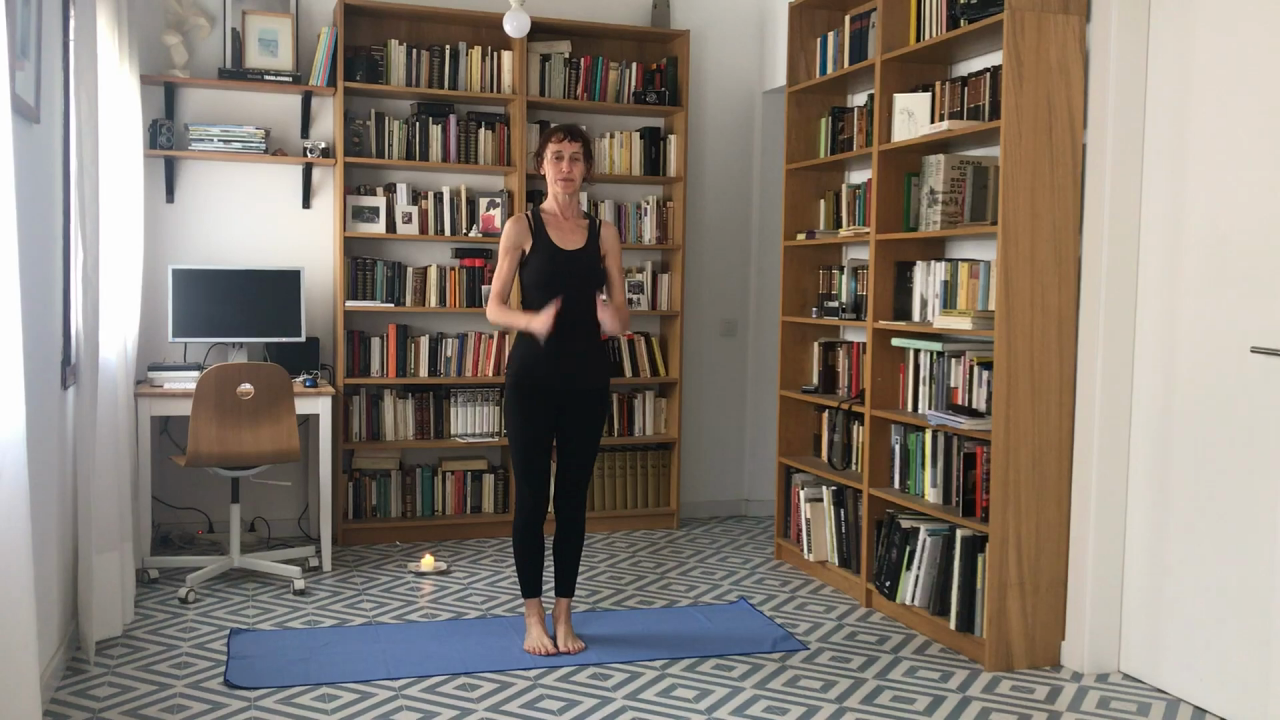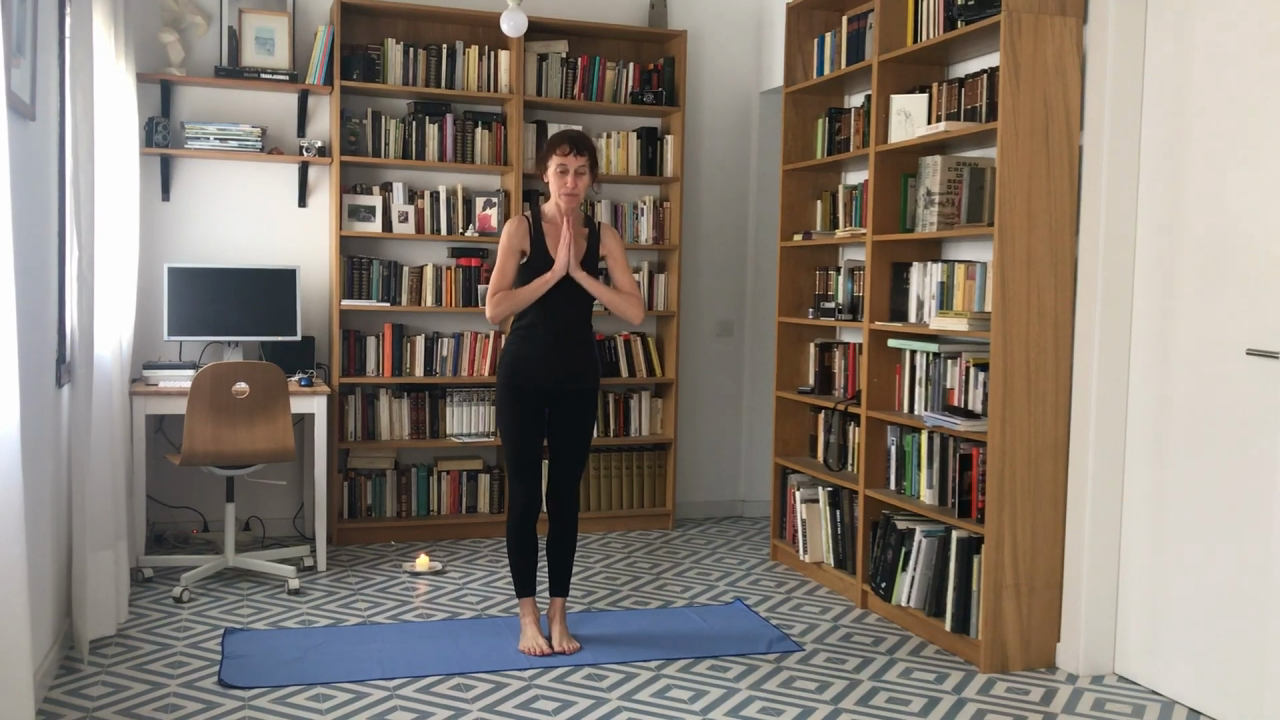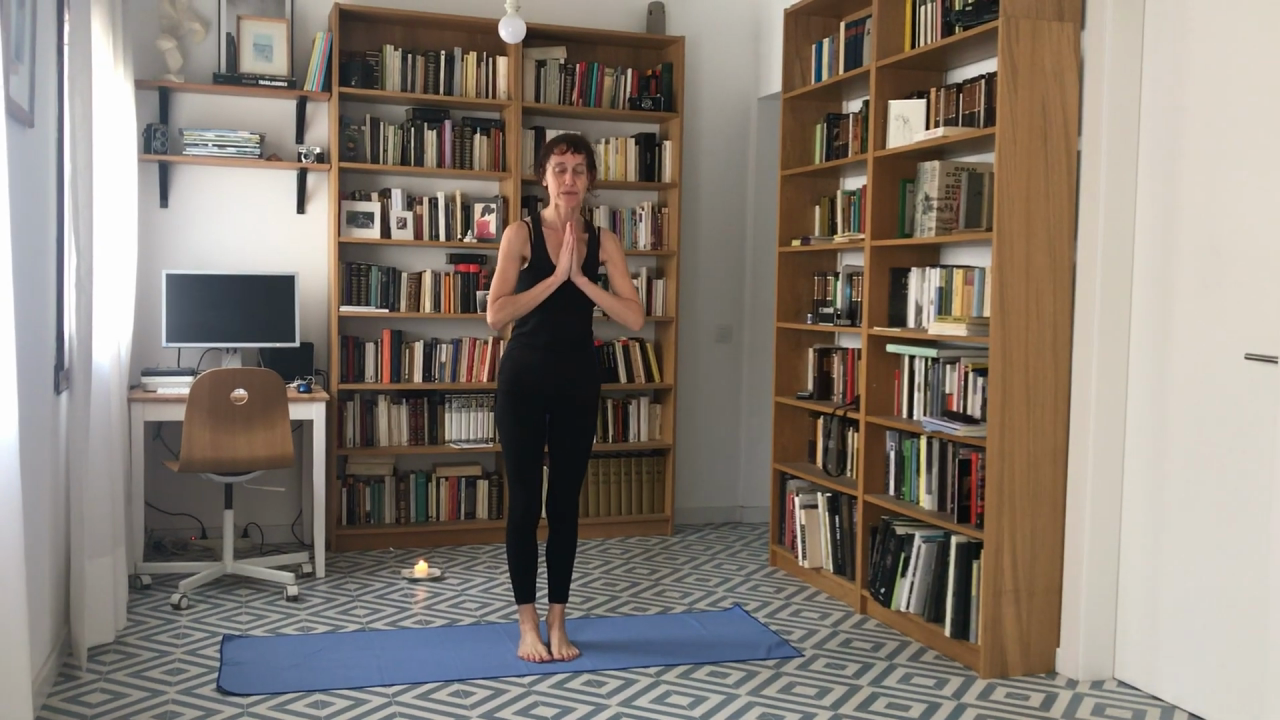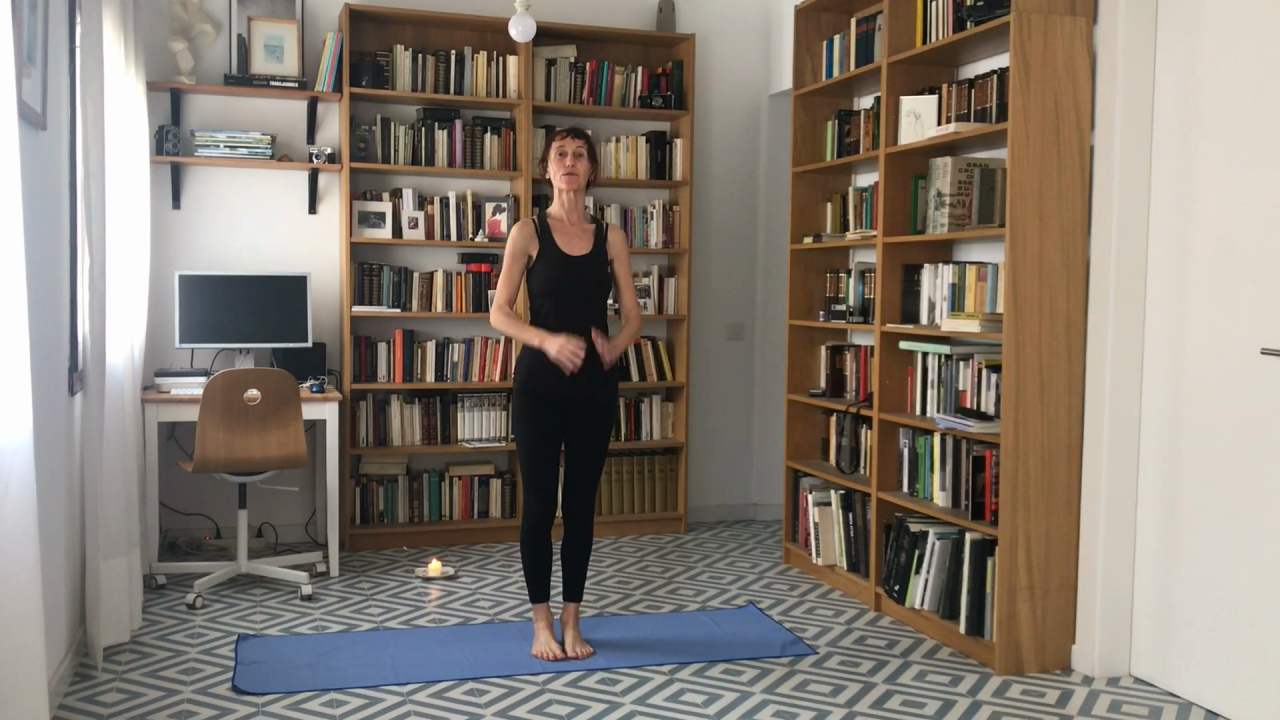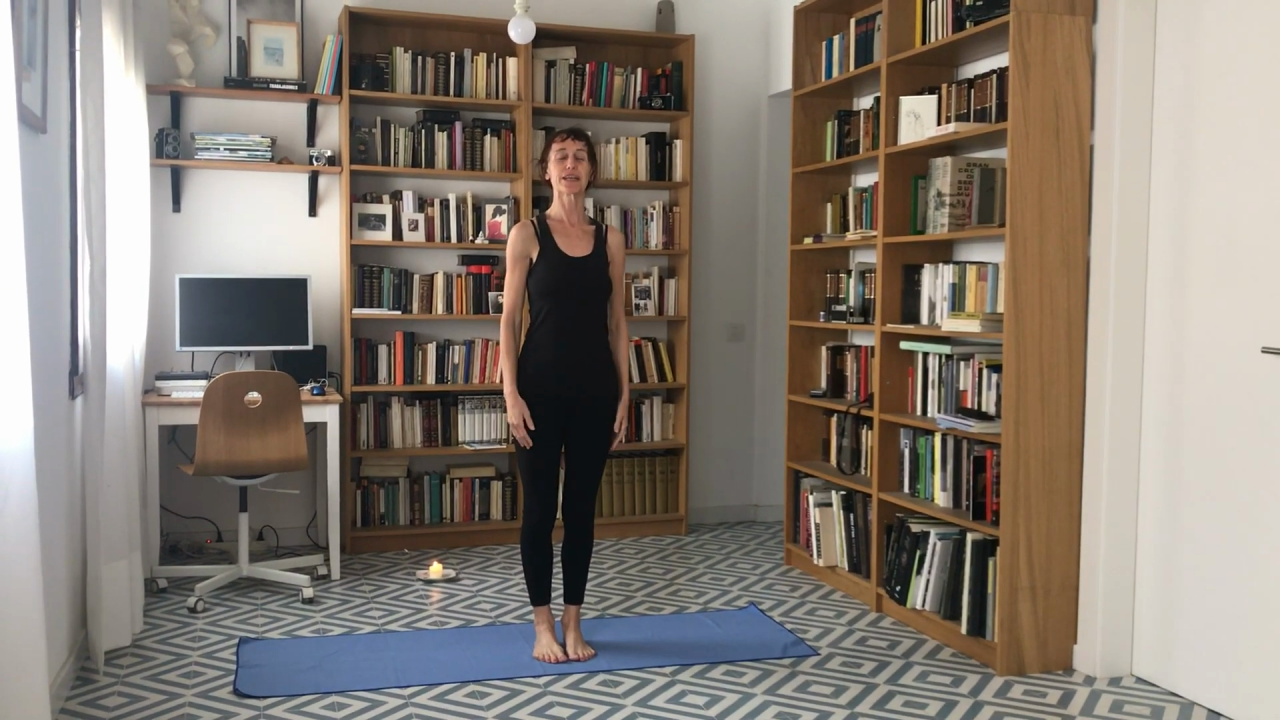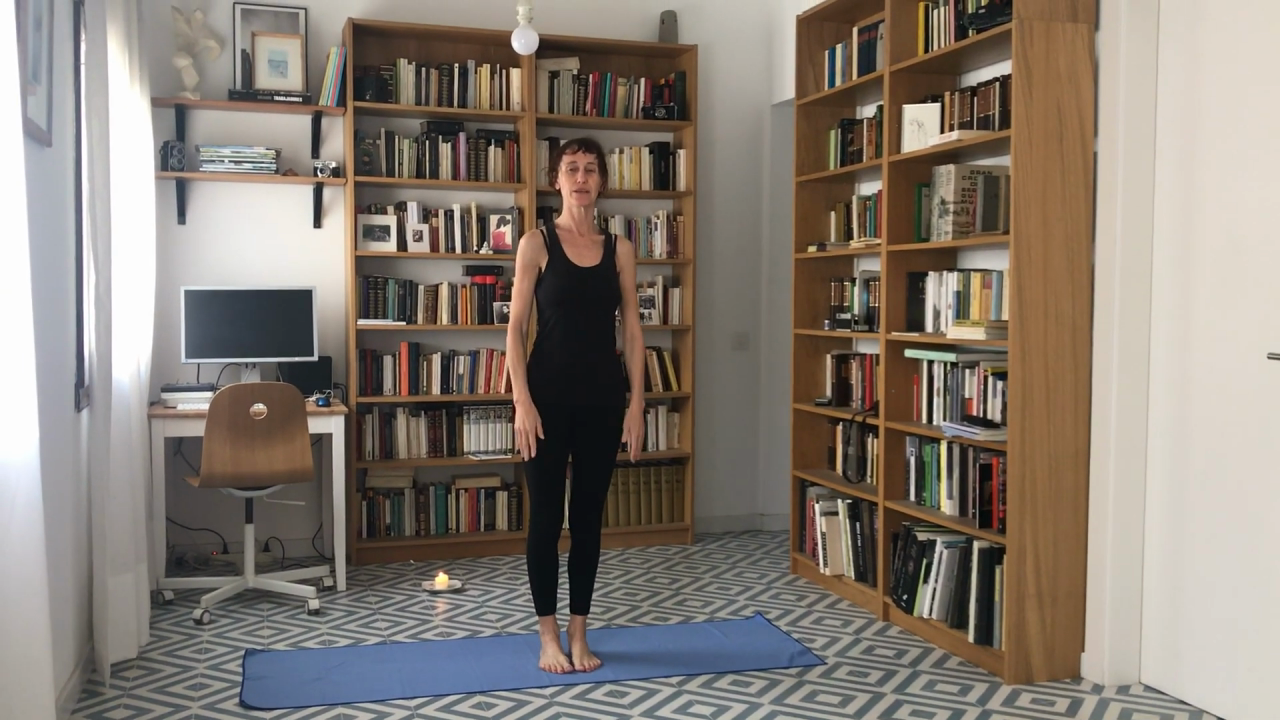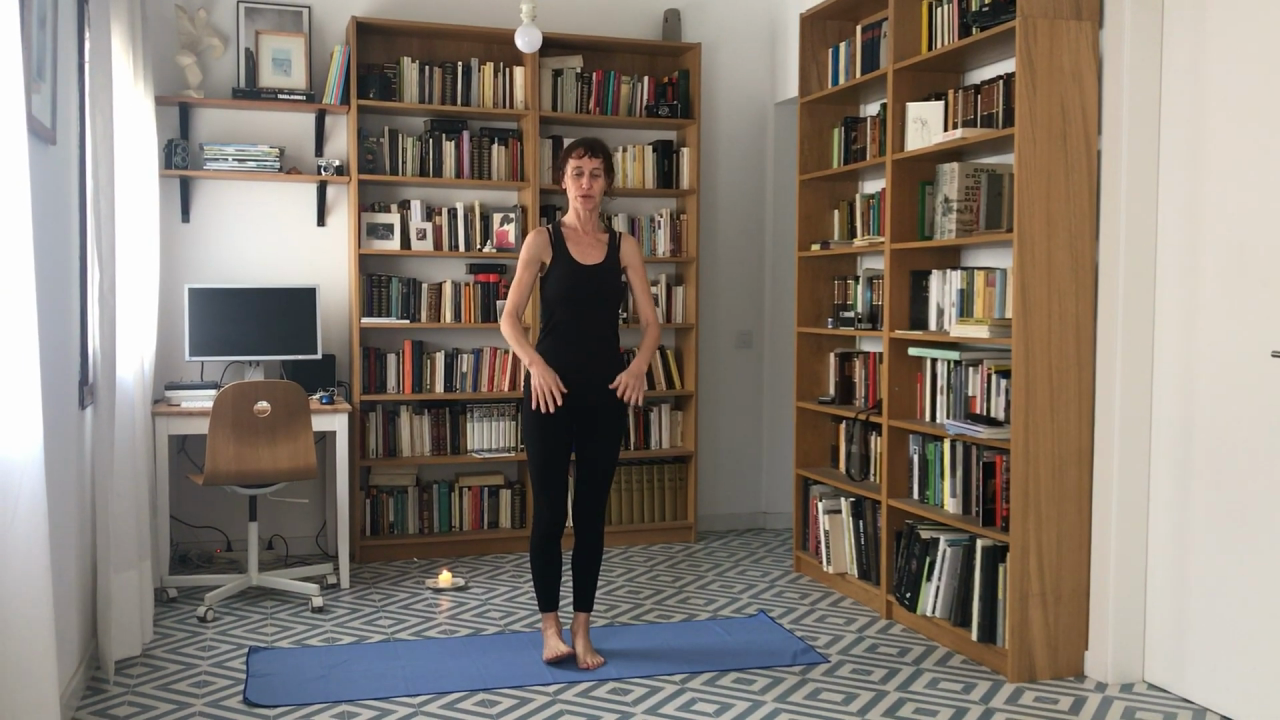
dt=0.7s
person 1, frame 1
left shoulder: (603, 233)
right shoulder: (522, 227)
left elbow: (619, 307)
right elbow: (495, 306)
left wrist: (615, 318)
right wrist: (530, 320)
left hip: (587, 376)
right hip: (533, 374)
left knee: (573, 496)
right knee: (532, 496)
left ankle: (563, 615)
right ankle: (533, 617)
person 1, frame 2
left shoulder: (603, 236)
right shoulder: (521, 228)
left elbow: (635, 311)
right elbow: (495, 308)
left wrist: (579, 272)
right wrist: (554, 271)
left hip: (577, 376)
right hip: (523, 374)
left knee: (565, 496)
right knee: (525, 496)
left ankle: (558, 615)
right ankle: (528, 618)
person 1, frame 3
left shoulder: (603, 241)
right shoulder: (521, 234)
left elbow: (634, 318)
right elbow: (496, 314)
left wrist: (580, 278)
right wrist: (556, 275)
left hip: (577, 382)
right hip: (524, 380)
left knee: (565, 502)
right knee: (525, 502)
left ankle: (557, 621)
right ankle: (528, 624)
person 1, frame 4
left shoulder: (610, 236)
right shoulder: (528, 232)
left elbow: (632, 313)
right elbow: (499, 312)
left wrist: (616, 344)
right wrist: (547, 340)
left hip: (594, 384)
right hip: (540, 381)
left knee: (581, 502)
right knee: (540, 502)
left ankle: (572, 620)
right ankle: (541, 623)
person 1, frame 5
left shoulder: (609, 238)
right shoulder: (527, 234)
left elbow: (617, 322)
right elbow: (510, 320)
left wrist: (623, 393)
right wrist: (511, 393)
left hip: (594, 385)
right hip: (541, 383)
left knee: (582, 505)
right knee: (540, 506)
left ankle: (572, 622)
right ankle: (543, 624)
person 1, frame 6
left shoulder: (619, 249)
right shoulder: (537, 243)
left elbow: (633, 333)
right elbow: (515, 330)
left wrist: (635, 404)
right wrist: (522, 402)
left hip: (603, 396)
right hip: (548, 395)
left knee: (588, 516)
right knee: (546, 516)
left ankle: (578, 633)
right ankle: (548, 635)
person 1, frame 7
left shoulder: (624, 245)
right shoulder: (542, 240)
left elbow: (651, 319)
right elbow: (509, 317)
left wrist: (638, 367)
right wrist: (535, 365)
left hip: (604, 391)
right hip: (552, 390)
left knee: (591, 511)
right knee: (549, 510)
left ankle: (582, 629)
right ankle: (551, 626)
